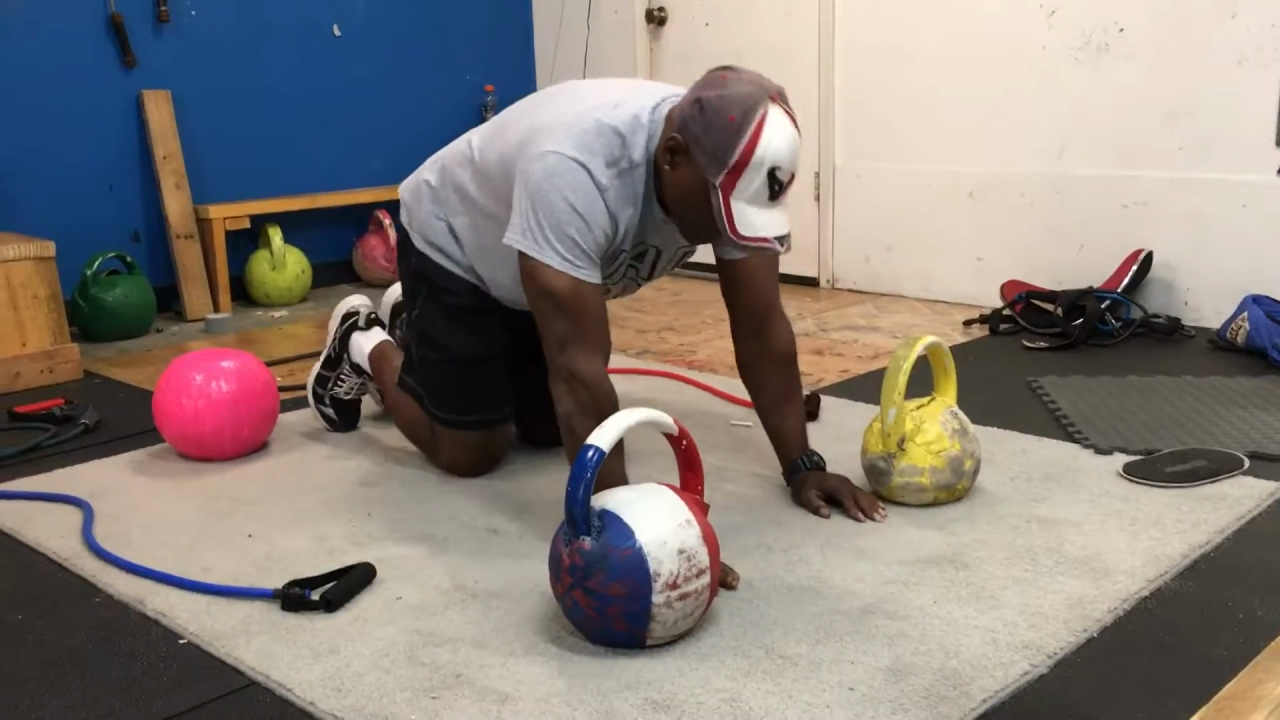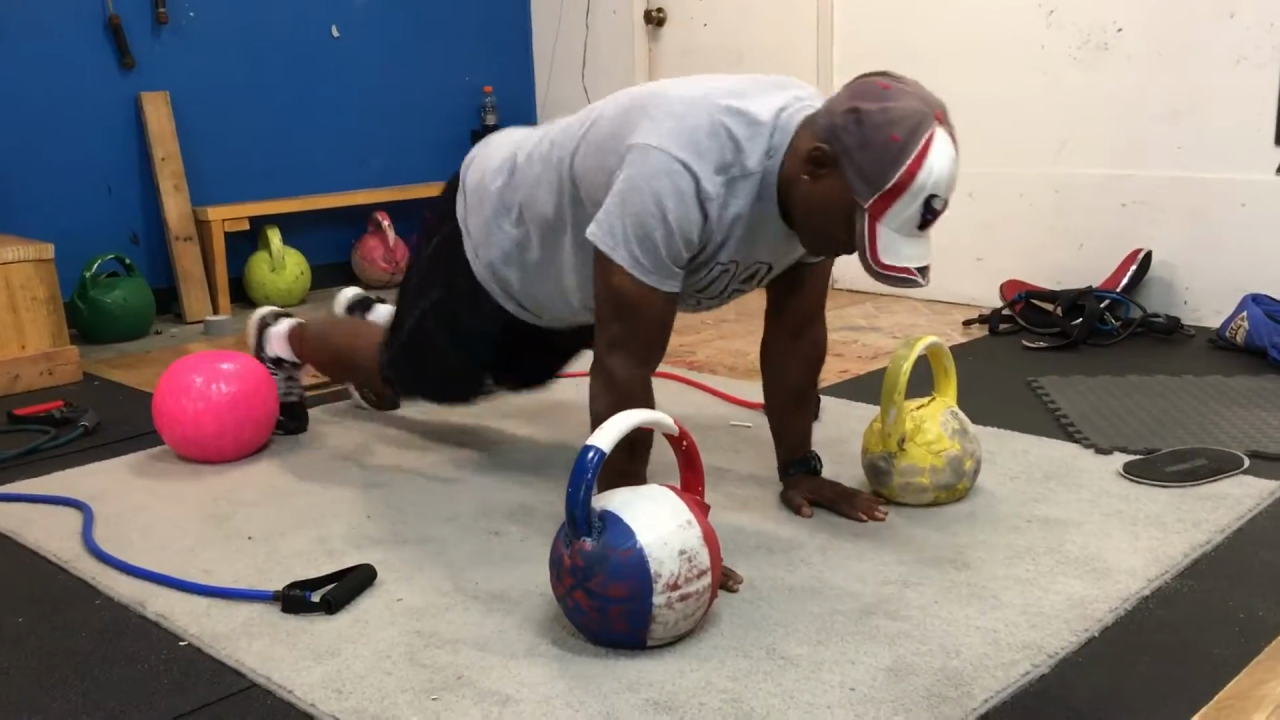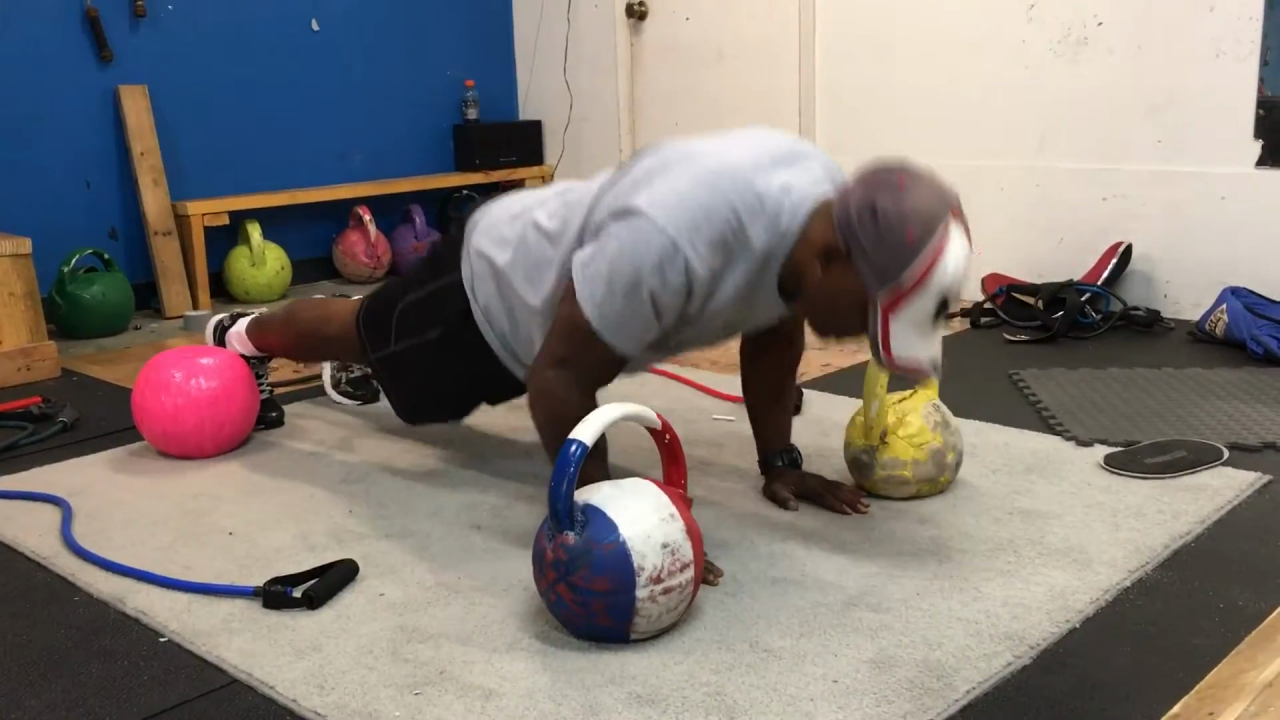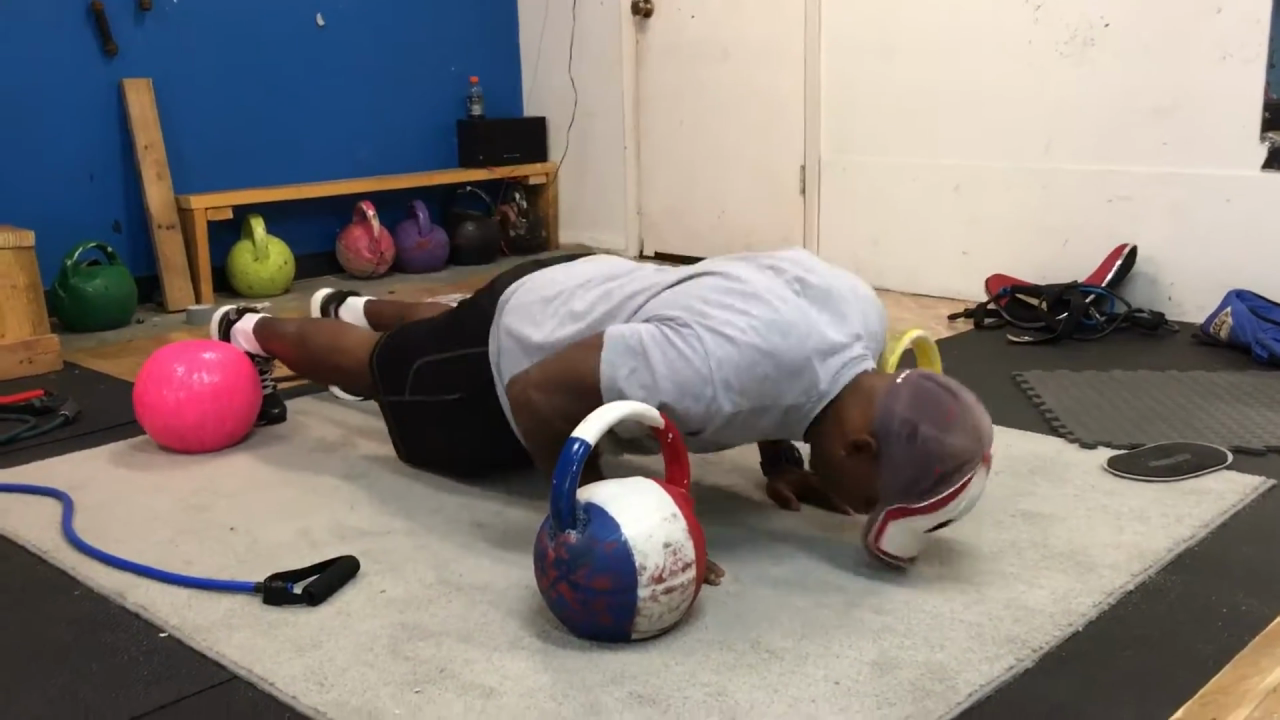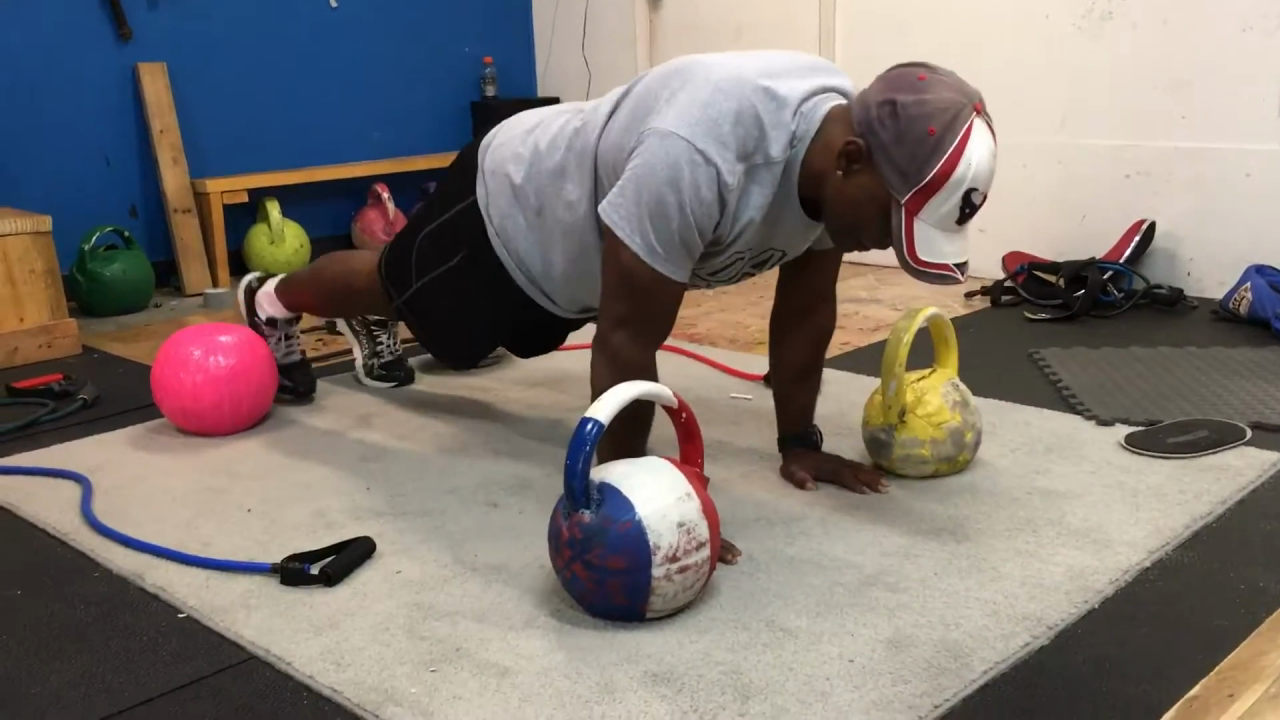
dt=1s
person 1, frame 1
left shoulder: (737, 165)
right shoulder: (575, 170)
left elbow: (762, 329)
right elbow: (578, 367)
left wrist: (802, 467)
left hip: (539, 270)
right hip: (451, 242)
left knee: (548, 430)
right knee: (470, 451)
left ankle: (408, 320)
right ankle: (364, 345)
person 1, frame 2
left shoulder: (826, 170)
right shoulder: (683, 170)
left elbow: (795, 331)
right elbow: (622, 367)
left wrist: (797, 469)
left hip: (568, 257)
right hip: (500, 228)
left knee: (509, 374)
right knee: (411, 368)
left ankle: (371, 314)
right ankle: (282, 340)
person 1, frame 3
left shoulder: (826, 215)
right shoulder: (675, 238)
left elbow: (772, 339)
right elbow: (560, 383)
left wrist: (779, 464)
left hip: (564, 281)
right hip: (496, 288)
right knee: (374, 336)
left ankle: (351, 369)
right ankle: (241, 338)
person 1, frame 4
left shoulder: (860, 320)
right shoulder: (722, 370)
right elbow: (535, 396)
left wrist: (779, 457)
left hip: (590, 292)
right hip: (518, 356)
left knee: (445, 327)
right knee: (382, 368)
left ankle: (352, 306)
right ankle: (249, 332)
person 1, frame 5
left shoulder: (845, 147)
right shoulder: (699, 156)
left elbow: (806, 305)
right elbow: (626, 341)
left wrist: (798, 443)
left hip: (575, 247)
right hip: (513, 204)
left knee: (434, 304)
right knee: (395, 286)
left ankle: (368, 333)
right ankle: (272, 301)
